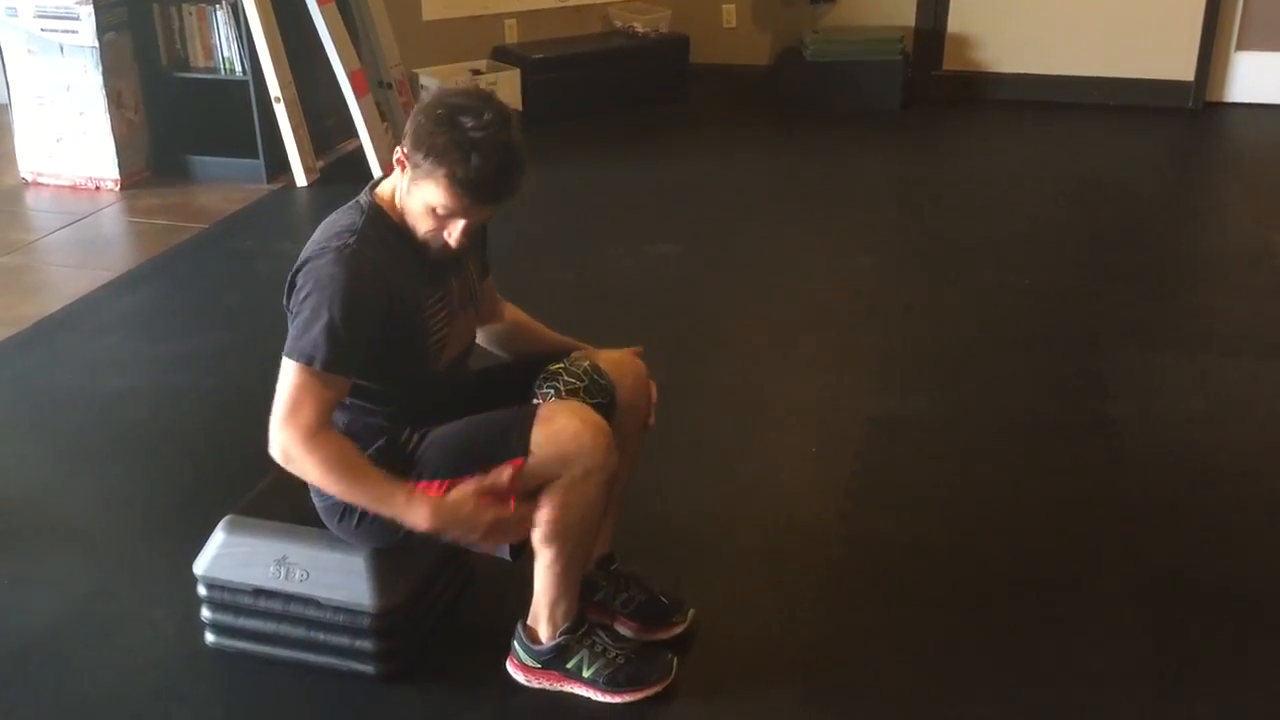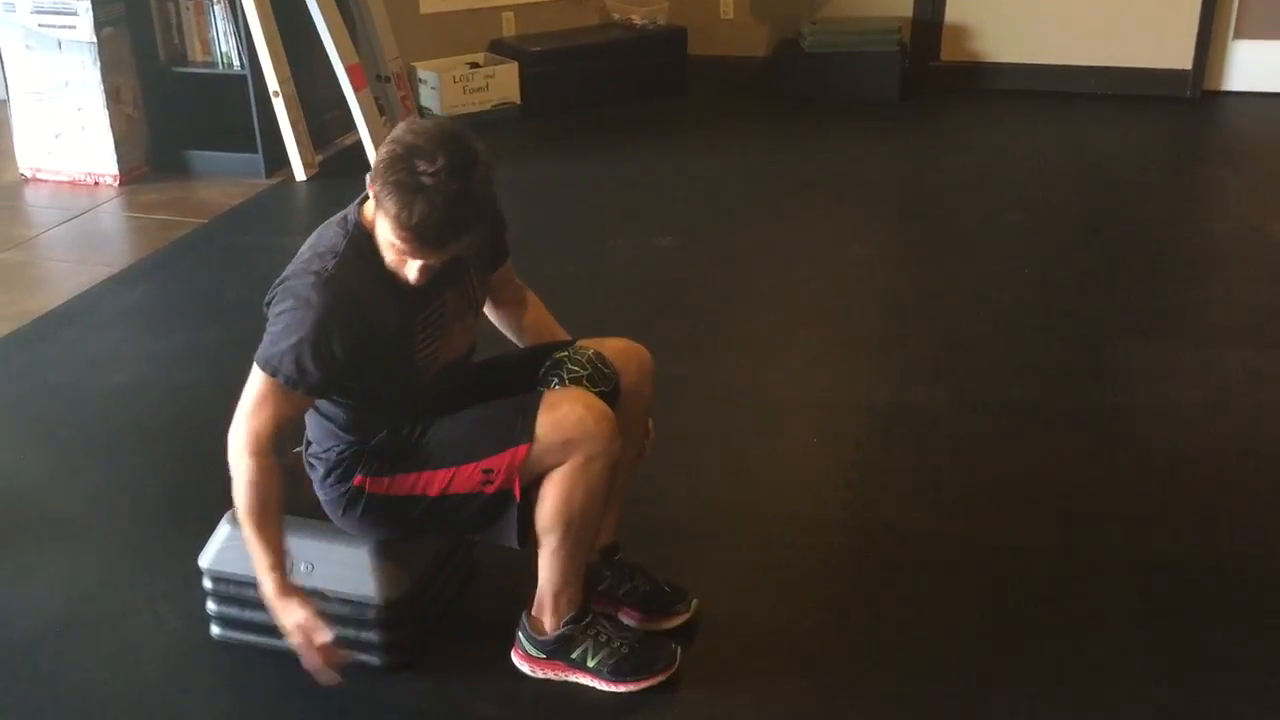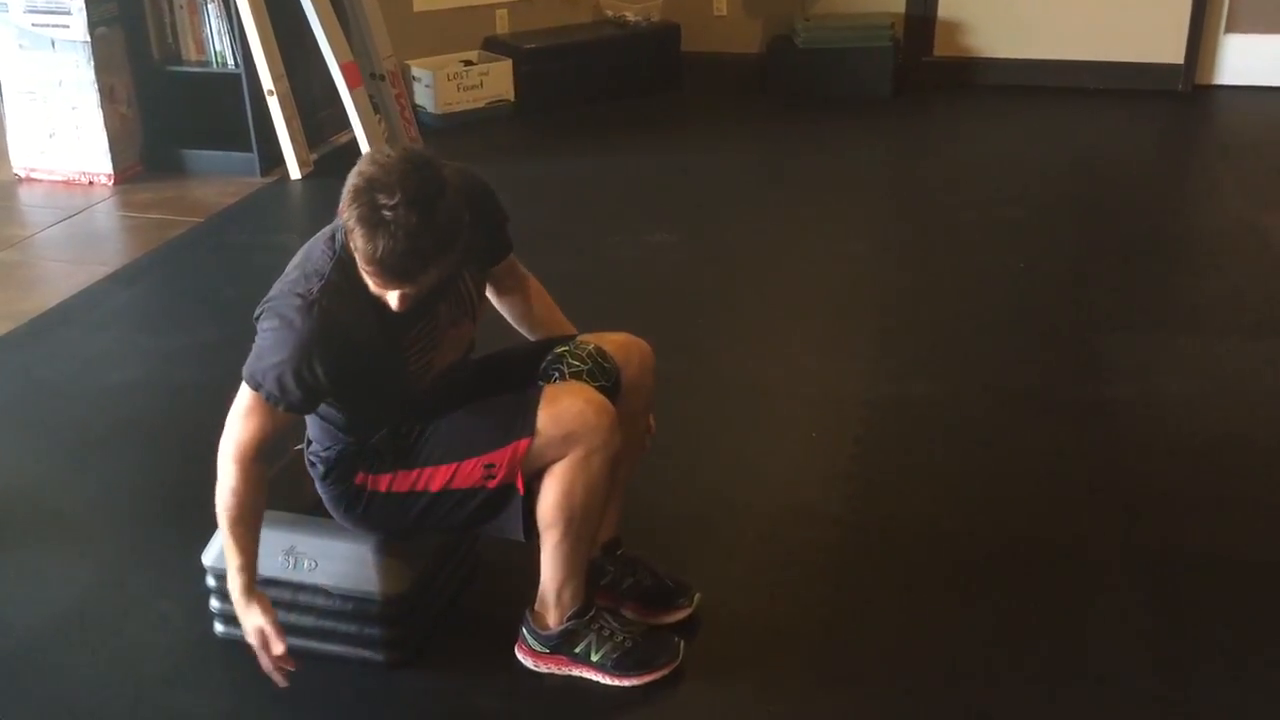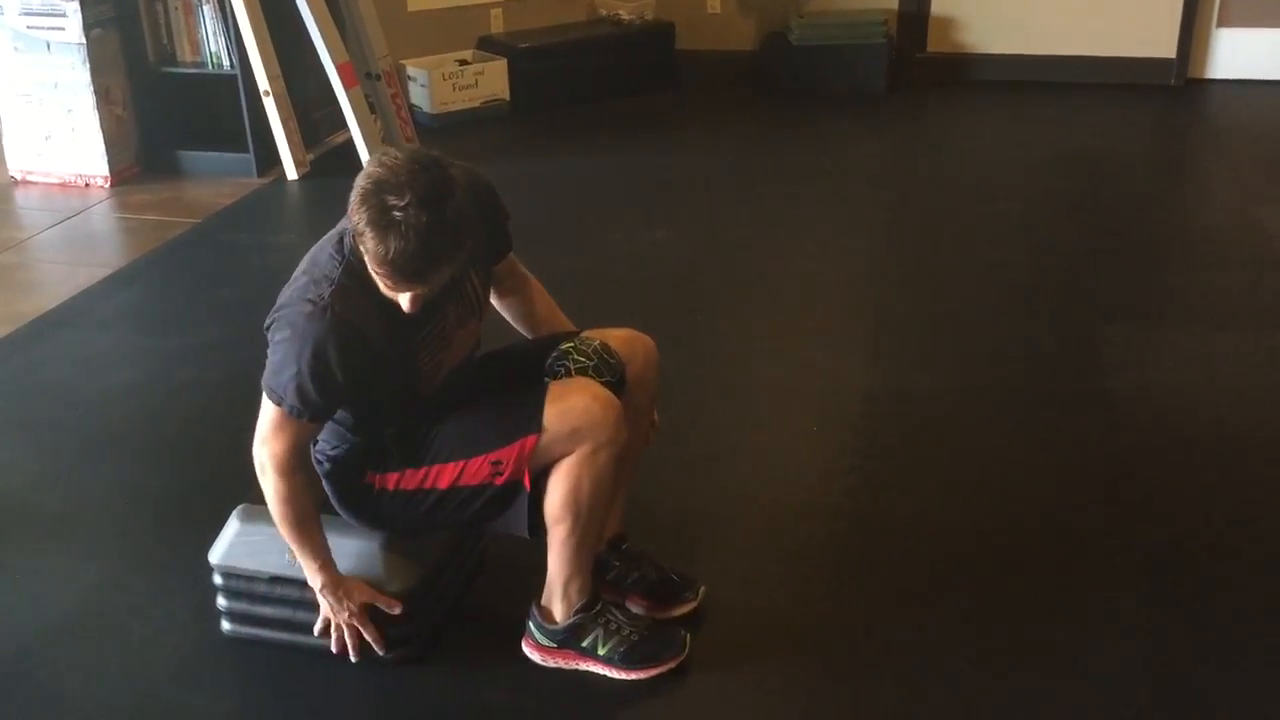
dt=0.3s
person 1, frame 1
left shoulder: (452, 216)
right shoulder: (345, 270)
left elbow: (486, 315)
right elbow: (293, 436)
left wrist: (585, 358)
right wrist: (428, 513)
left hip: (440, 405)
right hip: (372, 468)
left knee: (622, 377)
right knee: (583, 440)
left ankle: (591, 573)
right ankle: (548, 642)
person 1, frame 2
left shoulder: (458, 220)
right shoulder: (325, 294)
left elbow: (509, 298)
right elbow: (250, 441)
left wrist: (586, 372)
right wrist: (279, 589)
left hip: (441, 397)
right hip: (370, 464)
left knee: (628, 364)
right knee: (585, 428)
left ankle: (594, 563)
right ankle: (553, 632)
person 1, frame 3
left shoulder: (463, 198)
right shoulder: (310, 316)
left elbow: (511, 283)
right elbow: (242, 447)
left wrist: (585, 369)
right wrist: (245, 592)
left hip: (448, 389)
right hip: (371, 464)
left knee: (628, 360)
right knee: (585, 422)
left ankle: (596, 559)
right ankle: (556, 628)
person 1, frame 4
left shoulder: (468, 198)
right shoulder: (321, 319)
left elbow: (511, 282)
right elbow: (275, 454)
left wrist: (595, 367)
right wrist: (327, 583)
left hip: (453, 388)
right hip: (380, 461)
left knee: (633, 355)
right knee: (593, 418)
left ankle: (602, 554)
right ankle: (563, 622)
